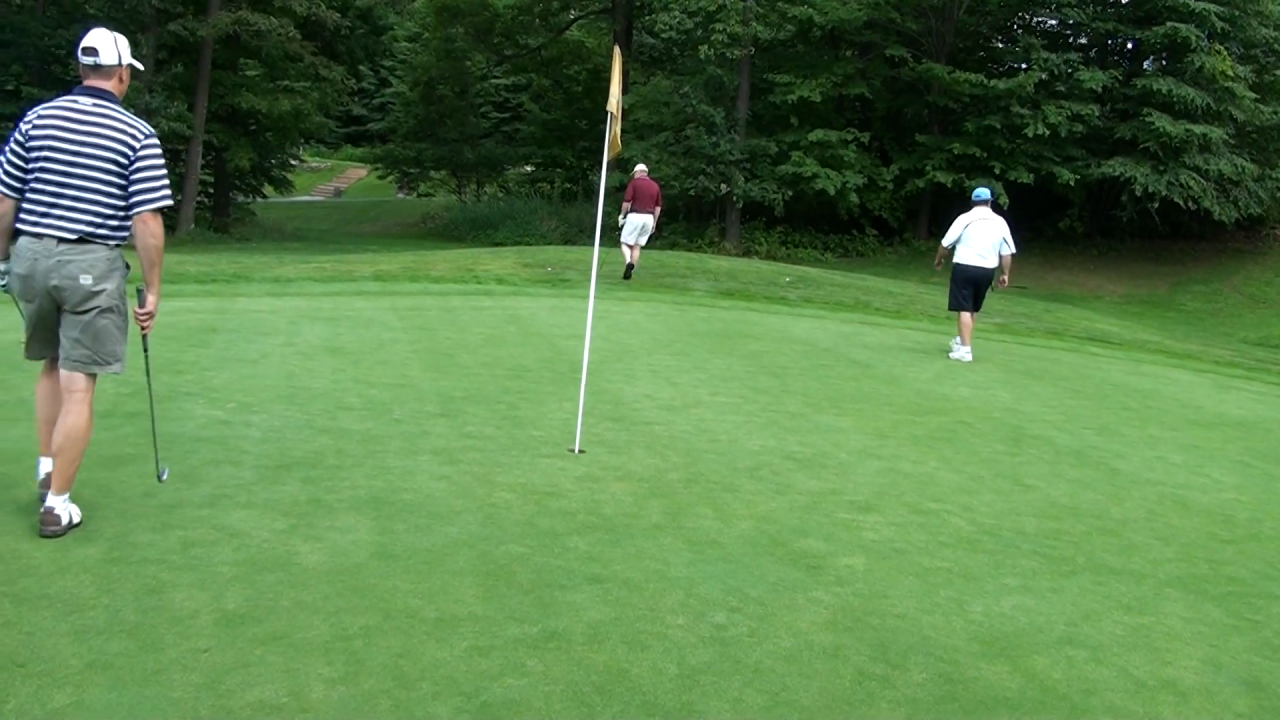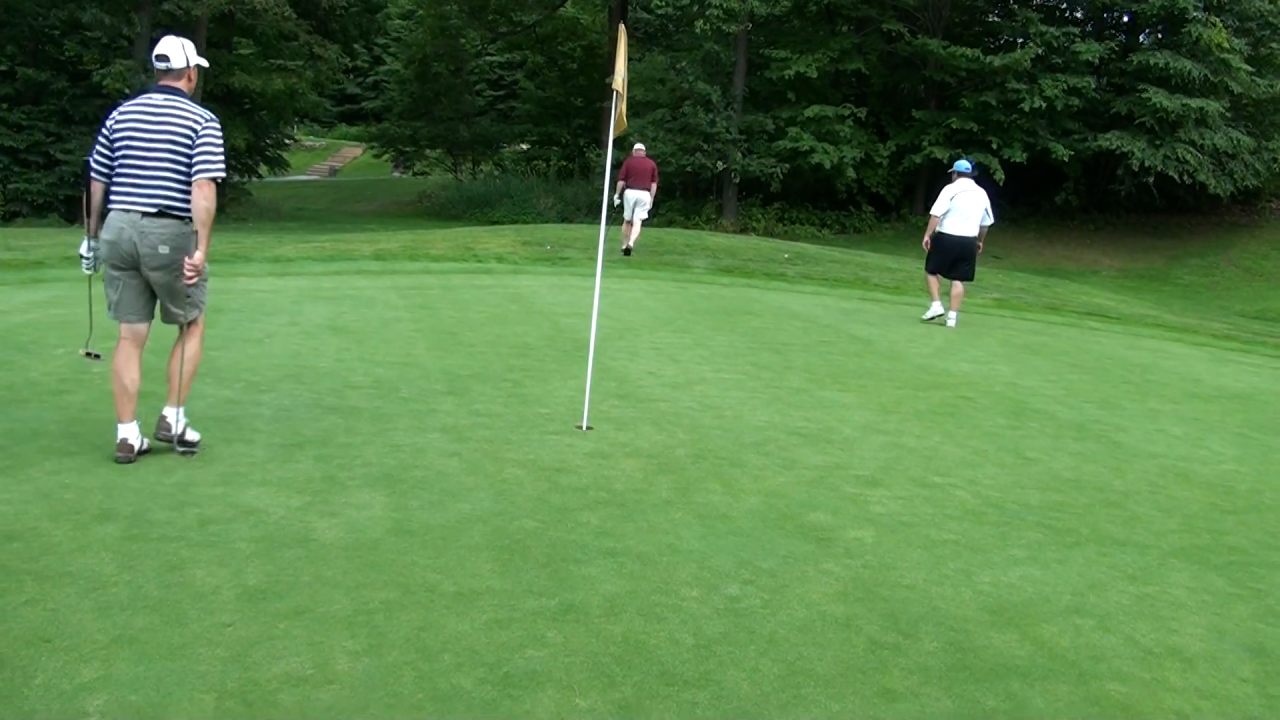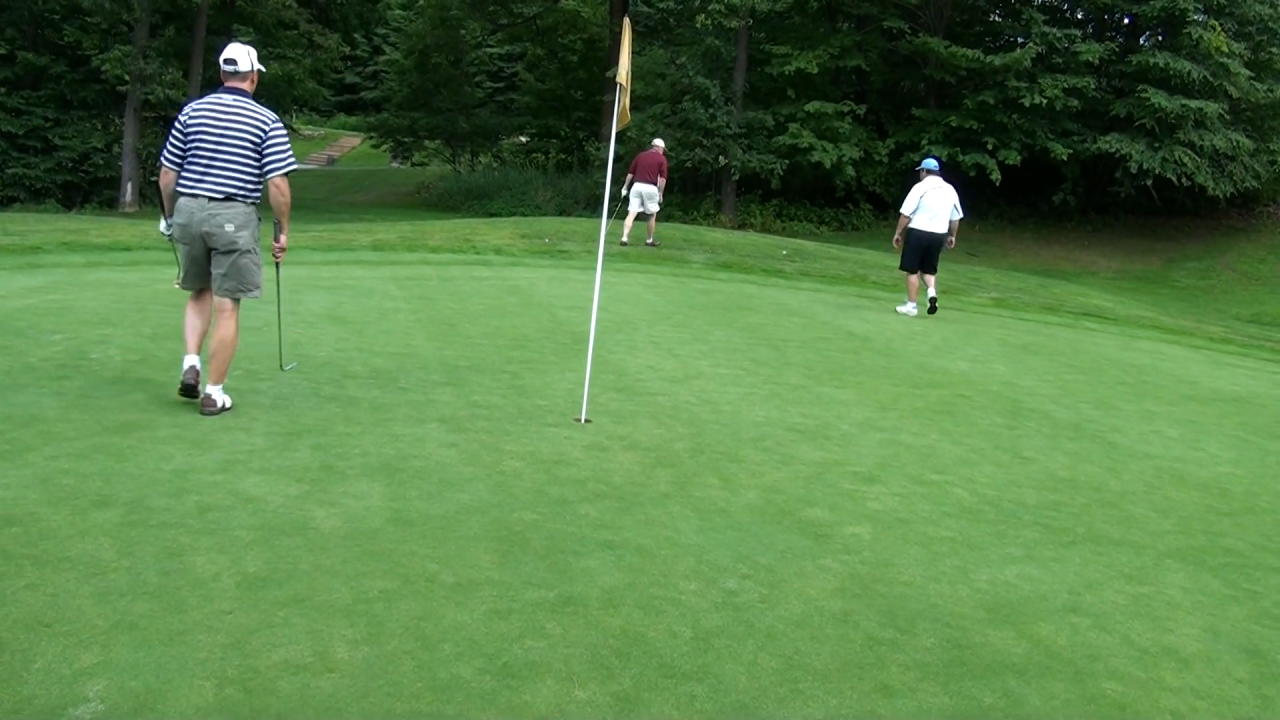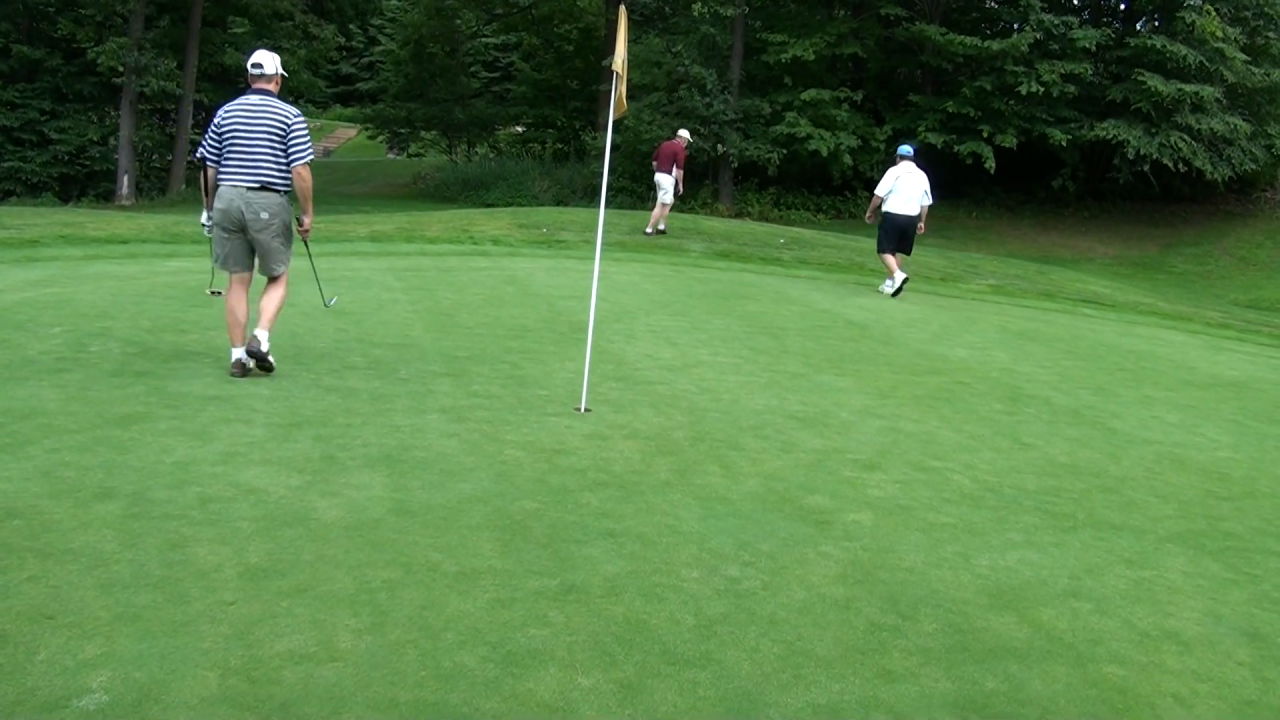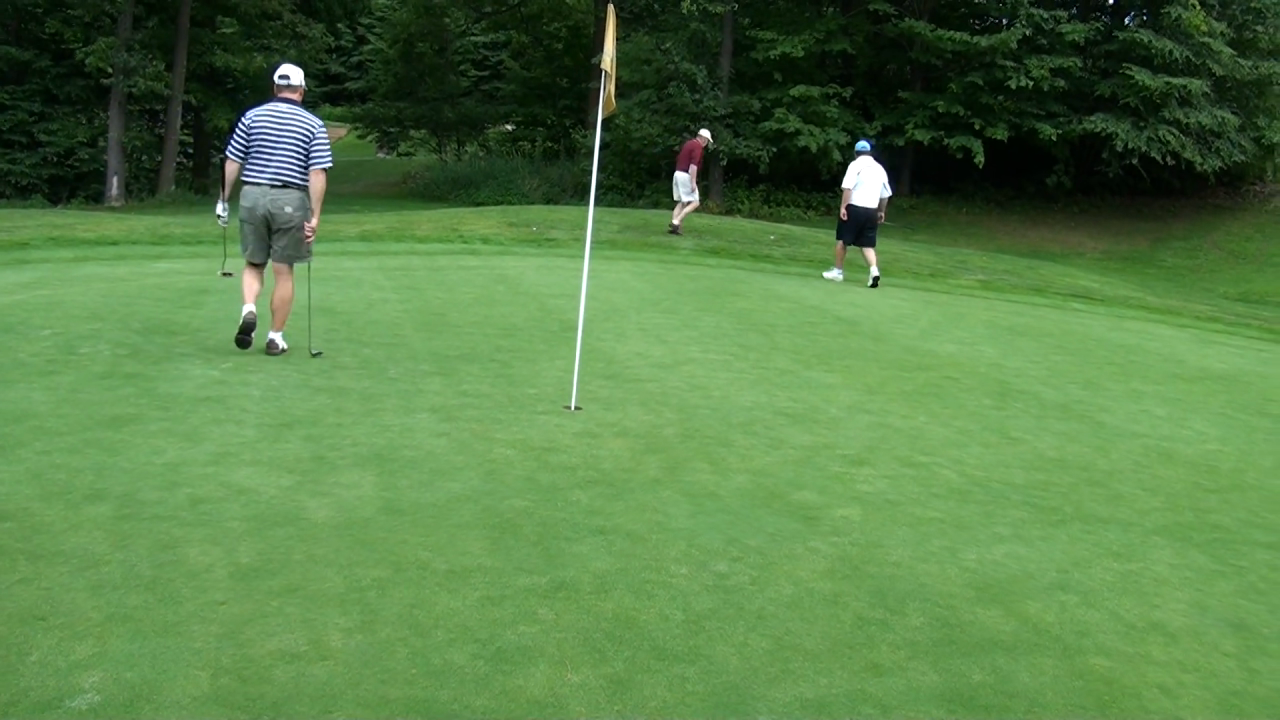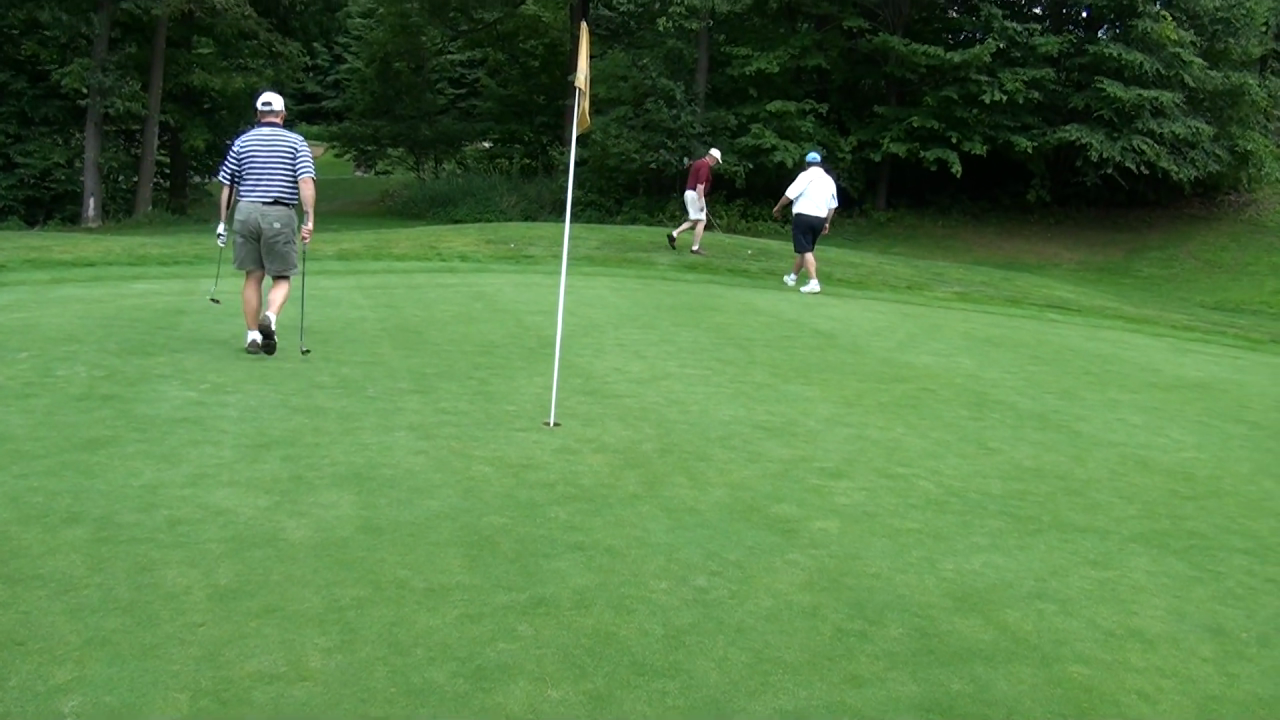
dt=0.5s
person 1, frame 1
right shoulder: (138, 134)
right elbow: (147, 220)
right wrist: (153, 289)
right hip: (94, 268)
left knee: (53, 369)
right knee: (77, 389)
left ankle: (47, 467)
right ankle: (56, 504)
person 1, frame 2
left shoulder: (120, 114)
right shoulder: (202, 120)
left elbow: (97, 183)
right elbow: (203, 188)
left wrist: (92, 236)
right wrist: (201, 248)
left hip: (120, 231)
right hip: (170, 236)
left knee: (131, 338)
right knee: (190, 327)
left ankle: (127, 434)
right ankle: (174, 418)
person 1, frame 3
left shoulder: (192, 111)
right shoulder: (267, 120)
left elbow: (168, 171)
right elbow: (278, 183)
left wrist: (168, 215)
right wrist: (283, 231)
left hip: (190, 213)
right hip: (234, 219)
left knee: (199, 296)
right knee: (226, 308)
left ankle: (191, 365)
right ankle: (213, 392)
person 1, frame 4
left shoulder: (225, 113)
right shoulder: (290, 115)
left elbow: (209, 168)
right elbow: (300, 171)
left wrist: (209, 209)
right wrist: (307, 214)
left hip: (229, 202)
right hip: (269, 205)
left knee: (238, 282)
right knee: (277, 279)
left ankle: (239, 355)
right ankle: (260, 338)
person 1, frame 5
left shoulder: (252, 116)
right shoulder: (313, 124)
left elbow: (232, 163)
right elbow: (317, 173)
left wrist: (223, 200)
right wrist: (314, 215)
left hip: (253, 198)
right hip: (290, 201)
left knee: (254, 265)
right knee: (283, 272)
left ankle: (248, 313)
right ankle: (275, 337)
person 1, frame 6
left shoulder: (242, 142)
right shoulder: (296, 141)
left elbow: (228, 187)
right elbow: (306, 182)
left wrist: (222, 223)
right wrist: (309, 220)
left hip: (246, 215)
right hip: (280, 216)
left knee: (253, 277)
right knee: (282, 279)
left ankle: (252, 335)
right ankle: (269, 319)
person 2, frame 1
left shoulder: (965, 219)
right shoulder: (1000, 223)
left elbow: (946, 243)
right elbow: (1006, 253)
left wrist: (938, 259)
right wrist: (1005, 274)
left hip: (964, 269)
right hip: (986, 271)
left knee: (964, 310)
right knee: (971, 309)
left ankle: (965, 350)
right ankle: (960, 341)
person 2, frame 2
left shoulder: (951, 189)
right shoulder: (981, 194)
left elbow: (936, 214)
right elbow: (985, 223)
left wrist: (927, 235)
right wrist: (980, 241)
left hip: (947, 238)
right hip: (969, 241)
left knee: (932, 271)
right knee: (958, 279)
left ankle: (936, 306)
right ankle: (952, 316)
person 2, frame 3
left shoulder: (920, 188)
right shoulder: (950, 190)
left elbow: (905, 213)
right elbow: (955, 217)
left wrist: (898, 233)
right wrist: (952, 236)
left hip: (918, 233)
right hip: (938, 236)
left knee: (912, 270)
right knee: (929, 270)
left ankle: (911, 305)
right ankle: (931, 292)
person 2, frame 4
left shoulder: (894, 171)
right shoulder: (922, 176)
left elbow: (879, 194)
right elbow: (925, 203)
left wrist: (870, 211)
right wrist: (922, 222)
left hip: (892, 217)
right hip: (911, 219)
left knee: (885, 251)
right knee: (897, 252)
left ankle: (898, 275)
right ankle: (889, 283)
person 2, frame 5
left shoulder: (856, 165)
right shoulder: (880, 169)
left elbow: (847, 188)
right elbow: (885, 195)
left wrist: (842, 207)
right wrist: (881, 212)
left hip: (854, 208)
right hip: (871, 211)
left knee: (843, 241)
right knee: (867, 245)
left ankle: (838, 272)
right ankle: (874, 271)
person 2, frame 6
left shoulder: (805, 176)
right shoulder: (829, 180)
left elbow: (789, 195)
right elbow: (832, 206)
left wrist: (778, 208)
right wrist: (827, 223)
left hip: (803, 218)
right hip: (819, 220)
left knee: (806, 251)
right knee: (805, 250)
left ankle: (814, 283)
right ankle: (792, 277)
